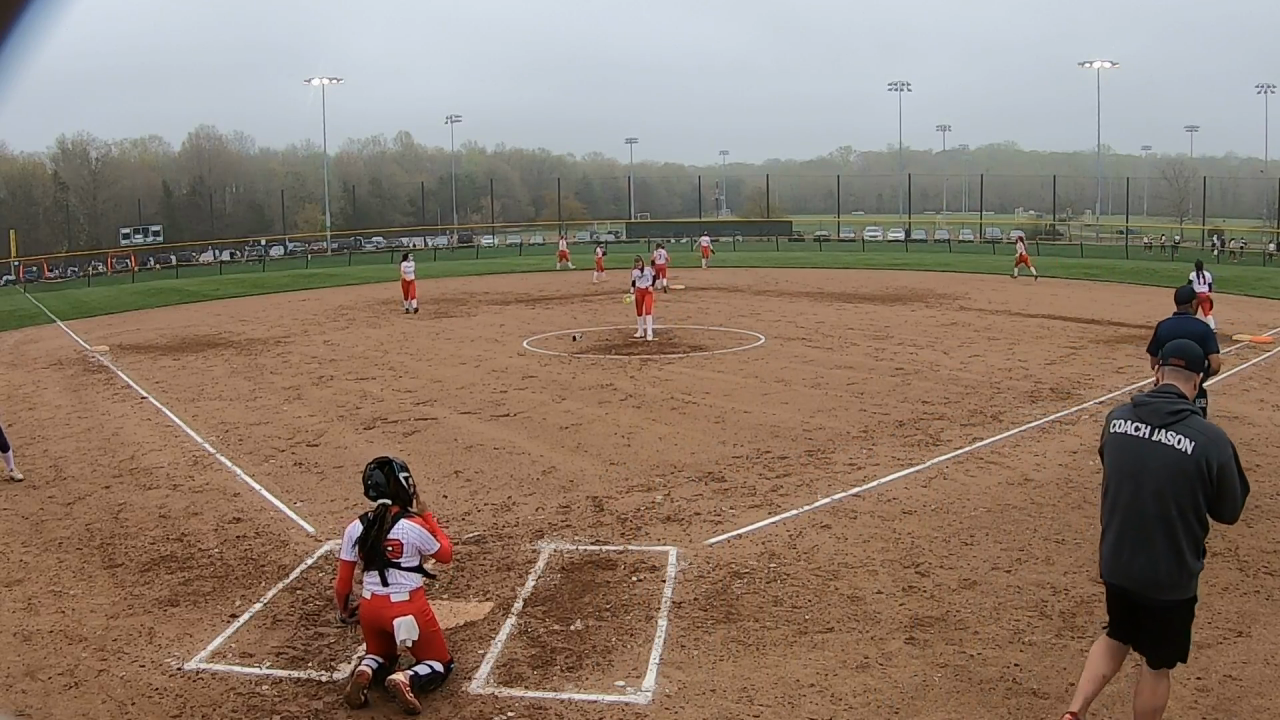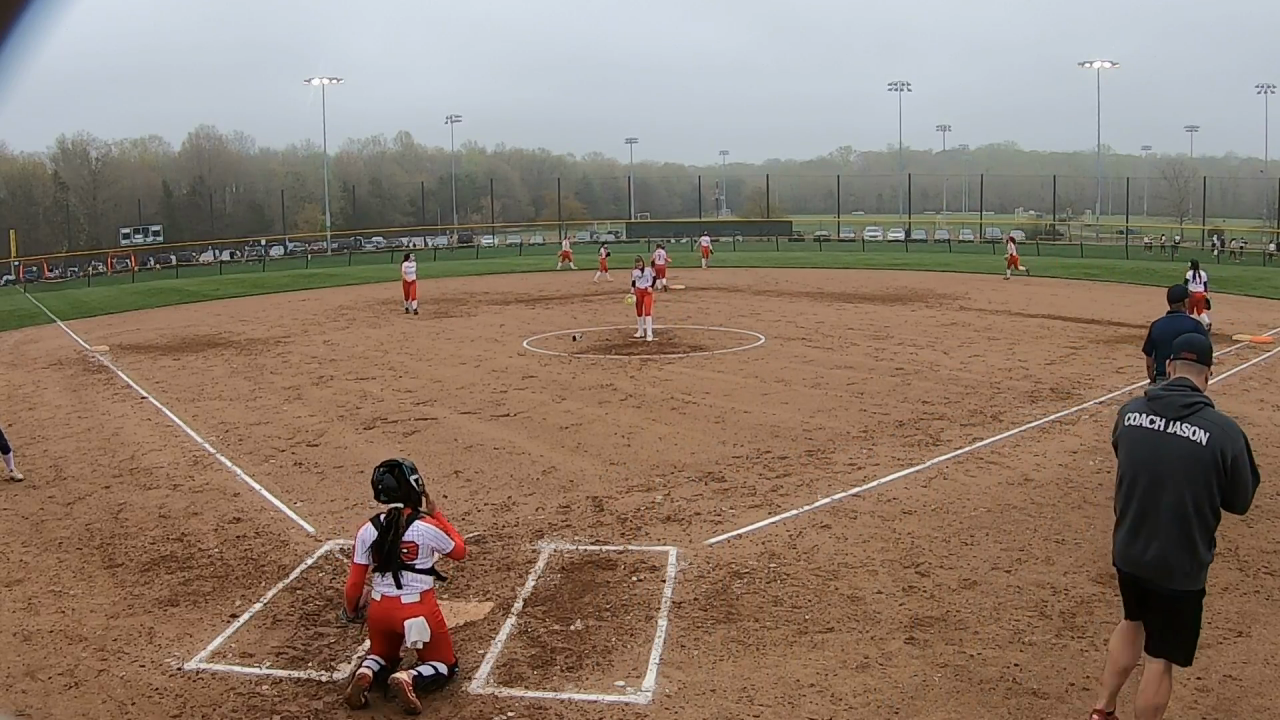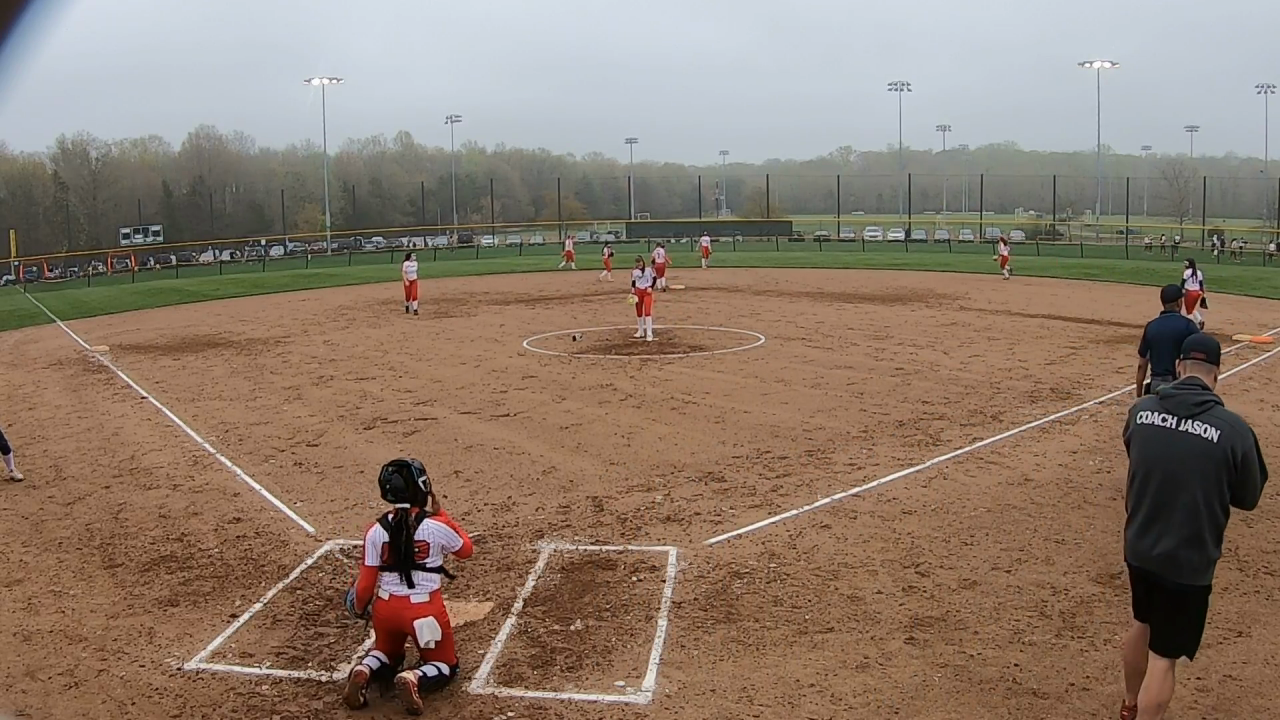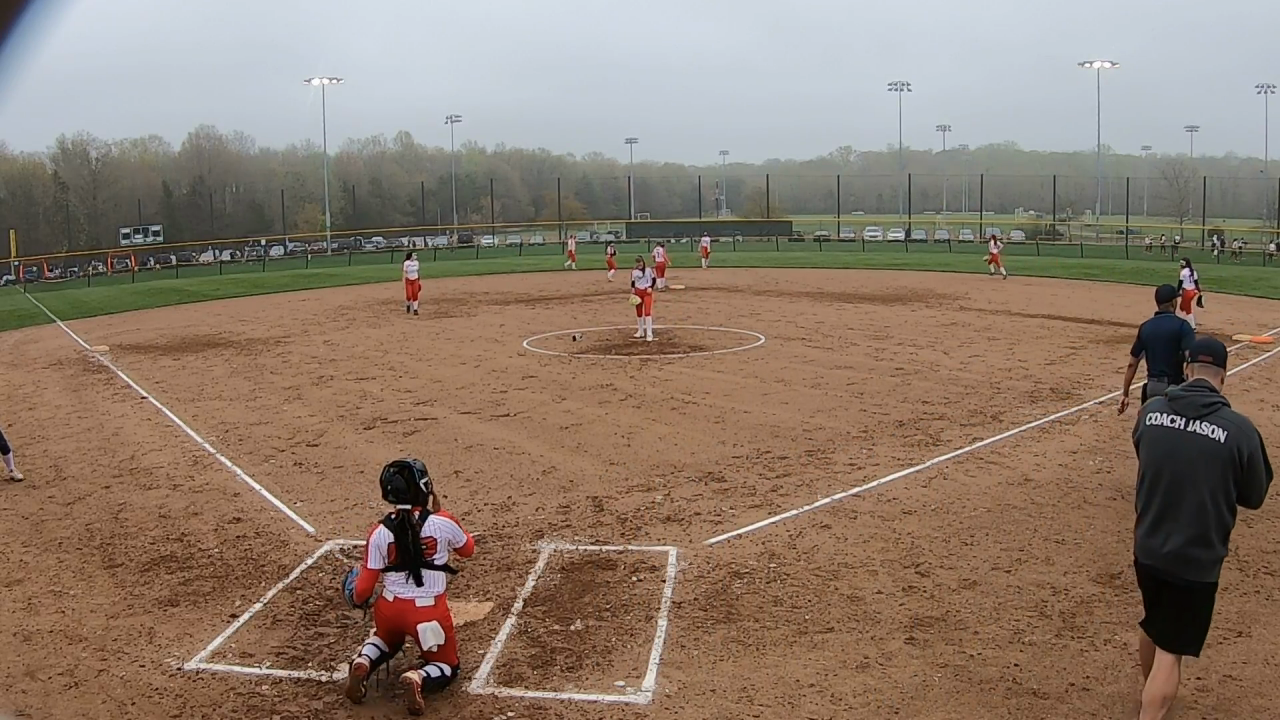
dt=0.1s
person 1, frame 1
left shoulder: (1117, 418)
right shoulder: (1210, 439)
right elbow: (1229, 510)
left hip: (1116, 564)
right hip: (1170, 577)
left knee: (1117, 638)
right knee: (1156, 667)
person 1, frame 2
left shoulder: (1129, 412)
right shoulder: (1223, 430)
right elbow: (1239, 501)
left hip: (1129, 553)
right hip: (1180, 566)
left knee: (1132, 624)
right knee: (1160, 661)
person 1, frame 3
left shoulder: (1141, 411)
right shoulder: (1233, 429)
right elbow: (1248, 497)
left hip: (1139, 549)
right hip: (1189, 561)
left knee: (1143, 621)
right knee: (1163, 655)
person 1, frame 4
left shoulder: (1150, 412)
right shoulder: (1239, 429)
right elbow: (1253, 496)
left hip: (1148, 548)
right hip: (1197, 560)
left knee: (1153, 625)
right knee: (1173, 650)
person 2, frame 1
left shoulder: (356, 528)
right shoulder: (414, 526)
left elbow: (343, 580)
right elbow: (446, 555)
left wrist: (344, 609)
right wrist: (426, 516)
left hip: (371, 607)
right hip: (409, 608)
left knee: (382, 656)
right knee: (441, 664)
left ankle: (365, 672)
right ankle: (406, 680)
person 2, frame 2
left shoulder: (368, 531)
right shoulder: (427, 527)
left elbow: (354, 583)
right elbow: (459, 552)
left wrist: (351, 610)
right wrist: (436, 515)
left hip: (379, 608)
right hip: (418, 609)
left knee: (383, 658)
right knee: (444, 666)
left ankle: (365, 674)
right ankle: (409, 679)
person 2, frame 3
left shoulder: (377, 530)
right shoulder: (436, 526)
left elbow: (366, 583)
right elbow: (466, 550)
left wrist: (359, 607)
left hip: (386, 607)
right hip: (426, 609)
left knee: (387, 655)
right knee: (446, 666)
left ankle: (363, 671)
right ankle: (414, 679)
person 2, frame 4
left shoulder: (380, 532)
right shoulder: (442, 523)
left elbow: (365, 586)
right elbow: (468, 549)
left wrist: (357, 598)
left hip: (390, 608)
right hip: (429, 611)
left knee: (386, 639)
right knee: (447, 666)
left ankle: (362, 663)
right ankle: (420, 678)
